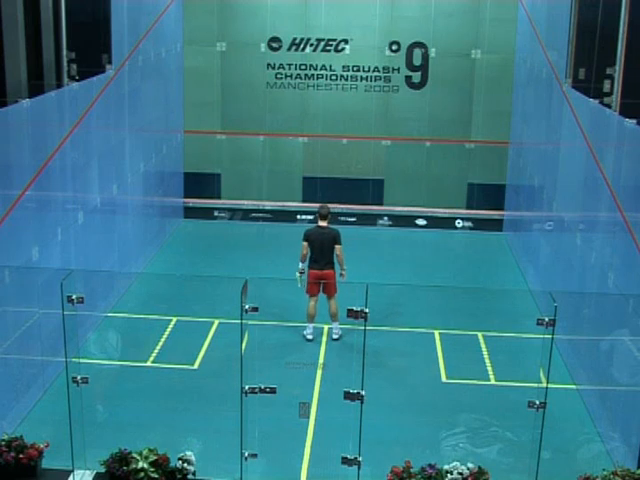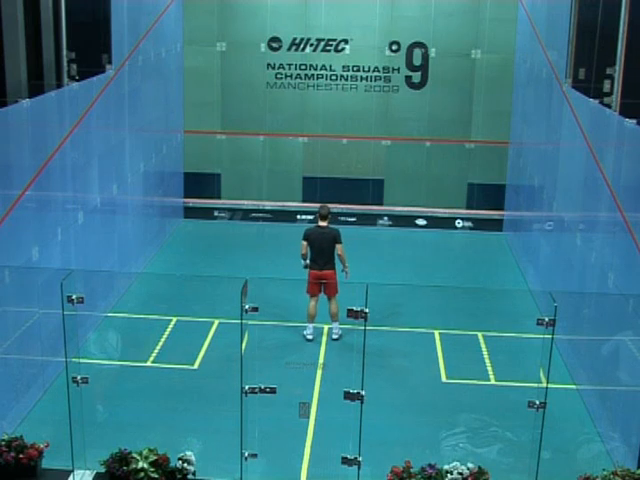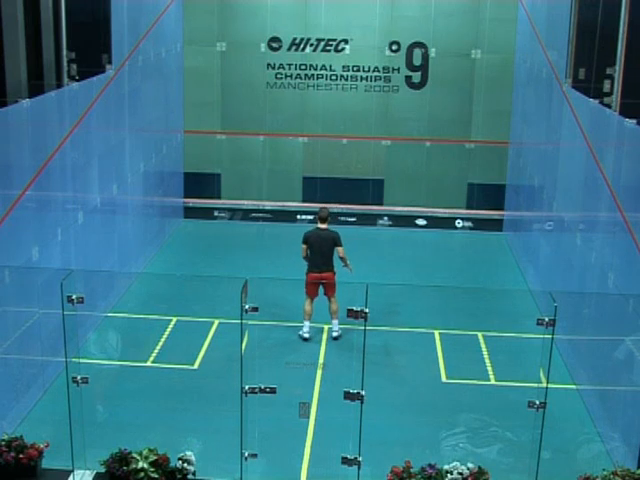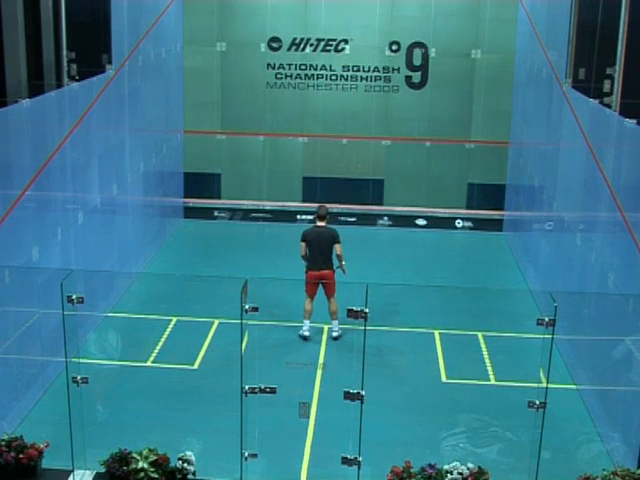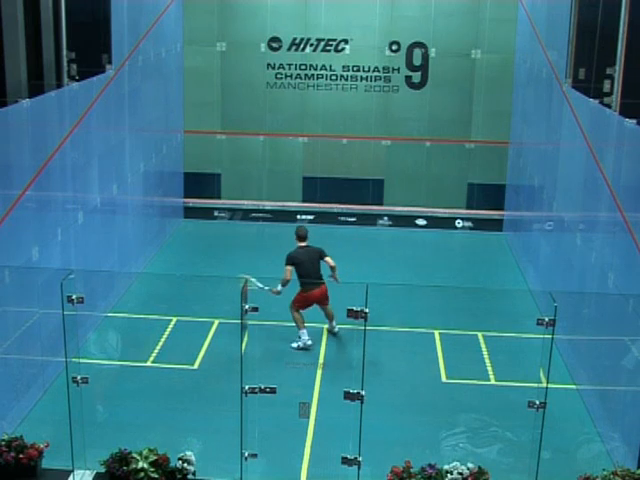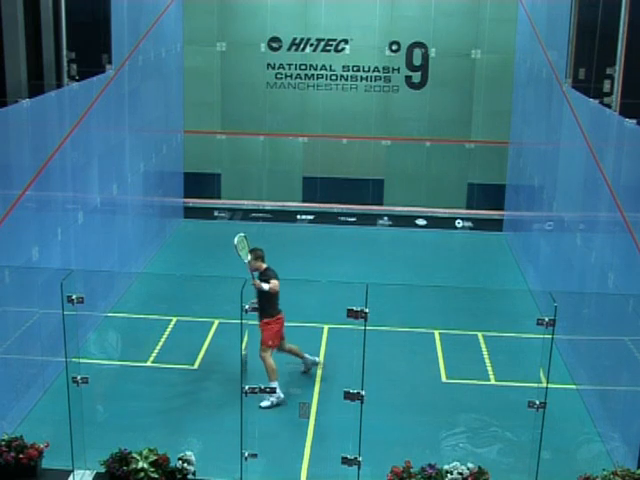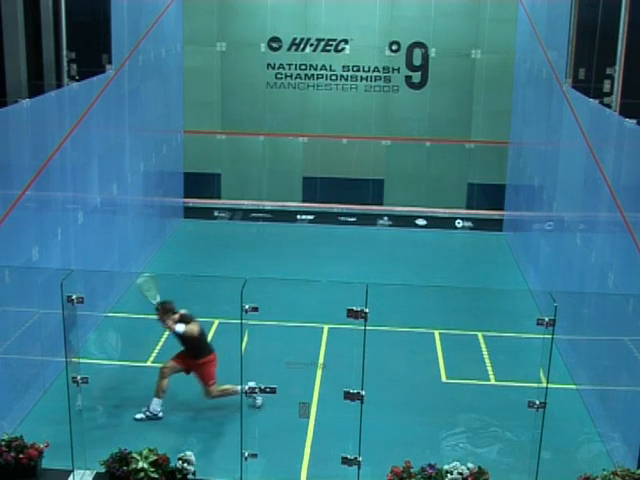
dt=0.5s
person 1, frame 1
left shoulder: (308, 232)
right shoulder: (335, 233)
left elbow: (304, 253)
right elbow: (338, 253)
left wrist: (301, 266)
right wrist: (343, 269)
left hip: (313, 271)
right hip: (329, 271)
left knee: (312, 300)
right knee: (332, 300)
left ankle: (309, 331)
right ankle: (336, 332)
person 1, frame 2
left shoulder: (308, 232)
right shoulder: (335, 232)
left elbow: (303, 252)
right elbow: (339, 252)
left wrist: (305, 262)
right wrist: (345, 266)
left hip: (314, 271)
right hip: (329, 271)
left knee: (313, 301)
right knee: (332, 300)
left ankle: (309, 331)
right ankle: (335, 331)
person 1, frame 3
left shoulder: (308, 234)
right shoulder: (334, 235)
left elbow: (304, 255)
right elbow: (341, 254)
right wrist: (347, 263)
left hip: (312, 273)
right hip: (328, 273)
left knee: (309, 300)
right knee: (332, 299)
left ankle: (306, 330)
right ankle: (335, 329)
person 1, frame 4
left shoulder: (306, 233)
right shoulder: (333, 232)
left elbow: (303, 254)
right elbow: (338, 252)
right wrist: (342, 264)
left hip: (312, 271)
right hip: (328, 271)
left knee: (309, 299)
right knee: (331, 299)
left ankle: (306, 329)
right ankle: (335, 330)
person 1, frame 5
left shoulder: (292, 255)
right shoulder: (318, 250)
left elbow: (287, 277)
right elbow: (333, 264)
left wrist: (279, 288)
right wrist: (334, 274)
left hip: (307, 292)
right hip: (322, 288)
left knee: (294, 309)
right knee: (325, 306)
left ankle: (305, 339)
right ankle: (333, 327)
person 1, frame 6
left shoulder: (268, 273)
right shoulder: (263, 274)
left elbow: (276, 288)
left wrist: (262, 286)
right wrist: (259, 304)
left hip: (272, 320)
right hip: (270, 318)
left knee: (265, 354)
right knee: (282, 346)
left ankle: (277, 393)
right ankle: (309, 360)
person 1, frame 7
left shoulder: (187, 319)
right shoulder: (181, 316)
left elbow: (195, 331)
left wrist: (176, 327)
left hip: (205, 358)
right hip: (190, 355)
left knee: (212, 392)
right knee: (164, 370)
right ankle: (154, 410)
